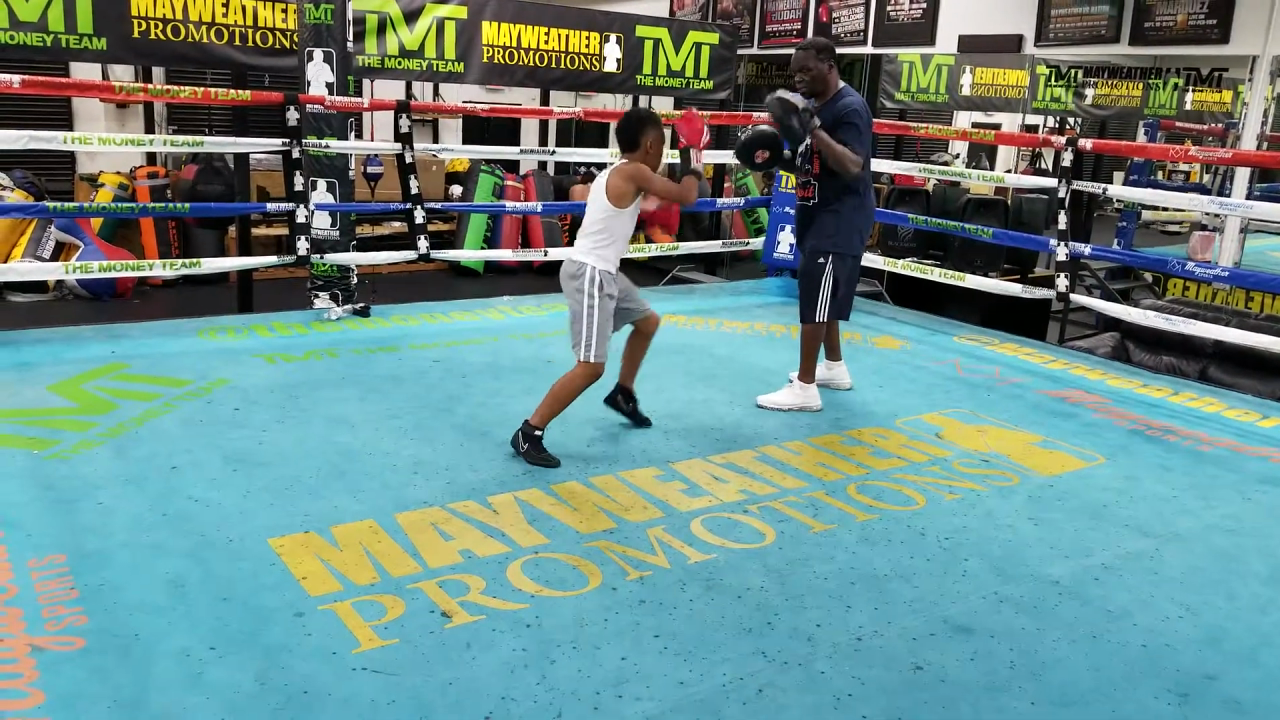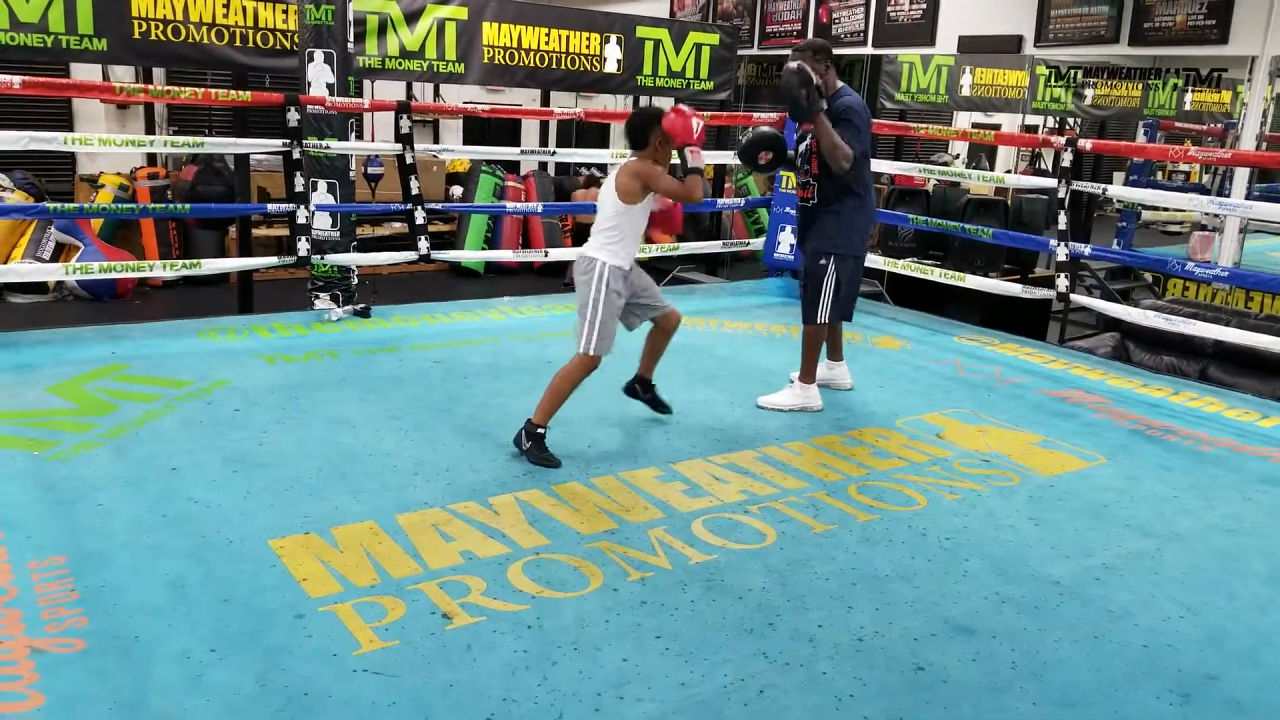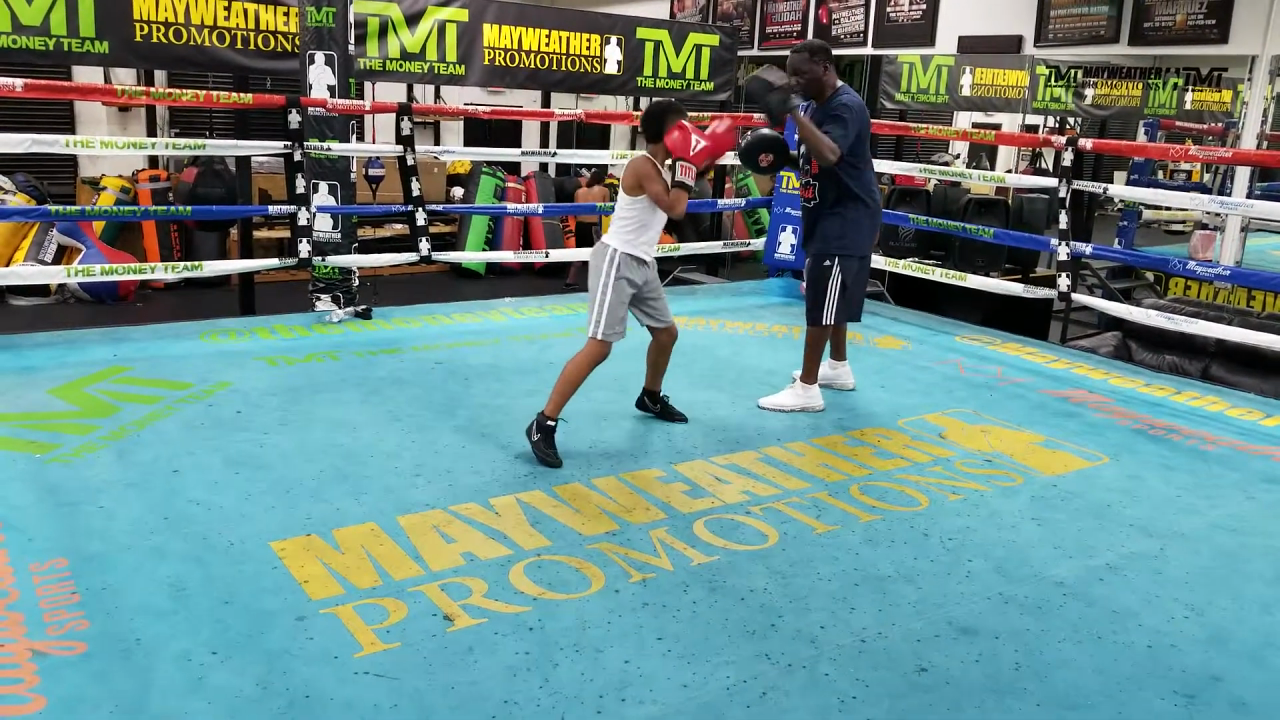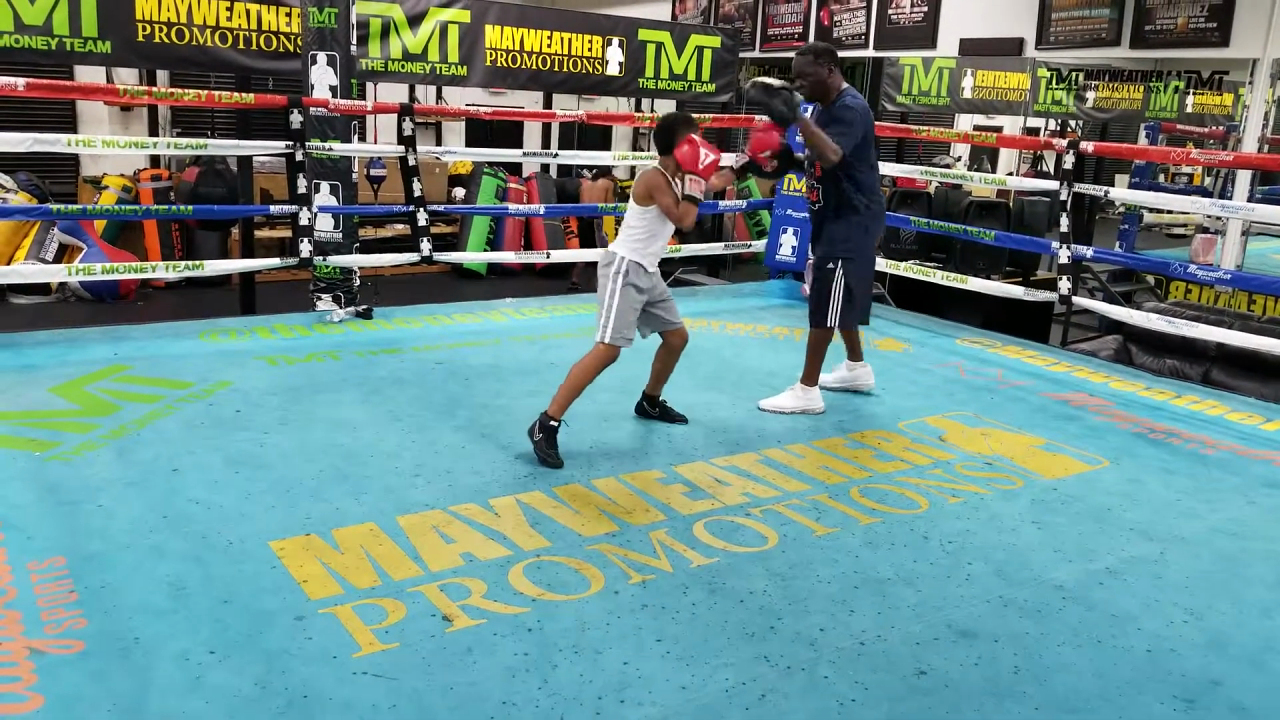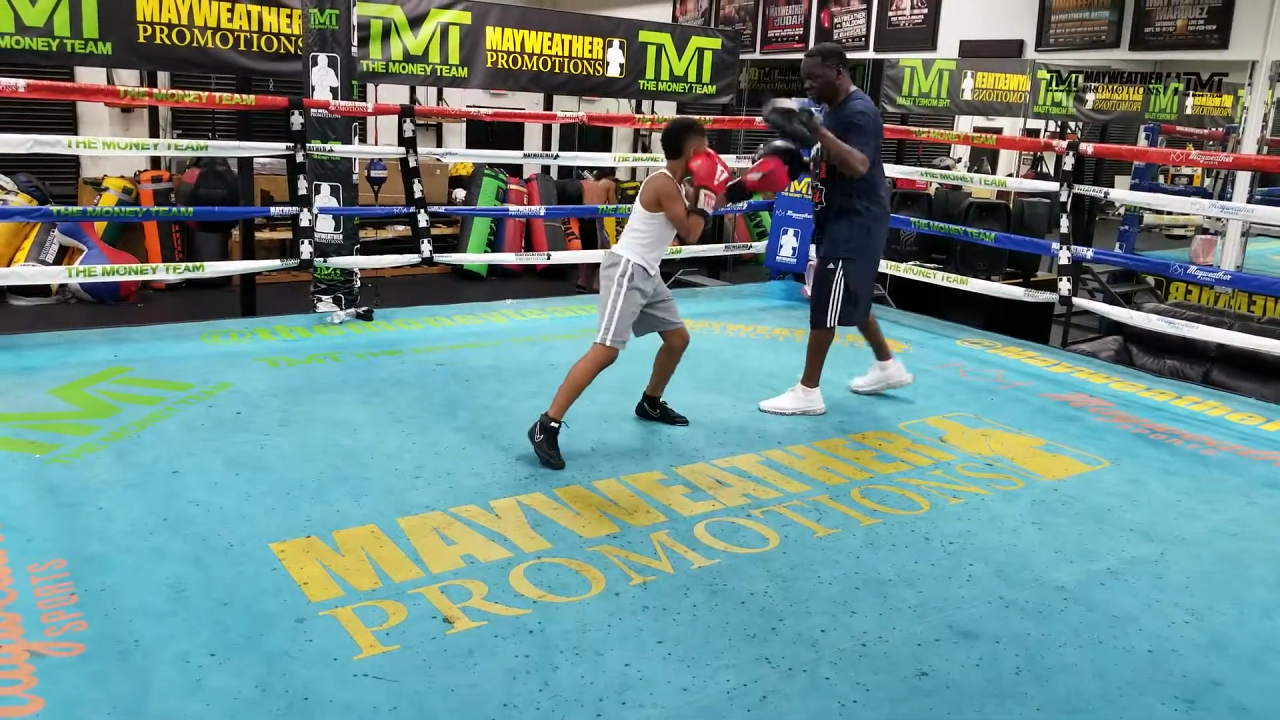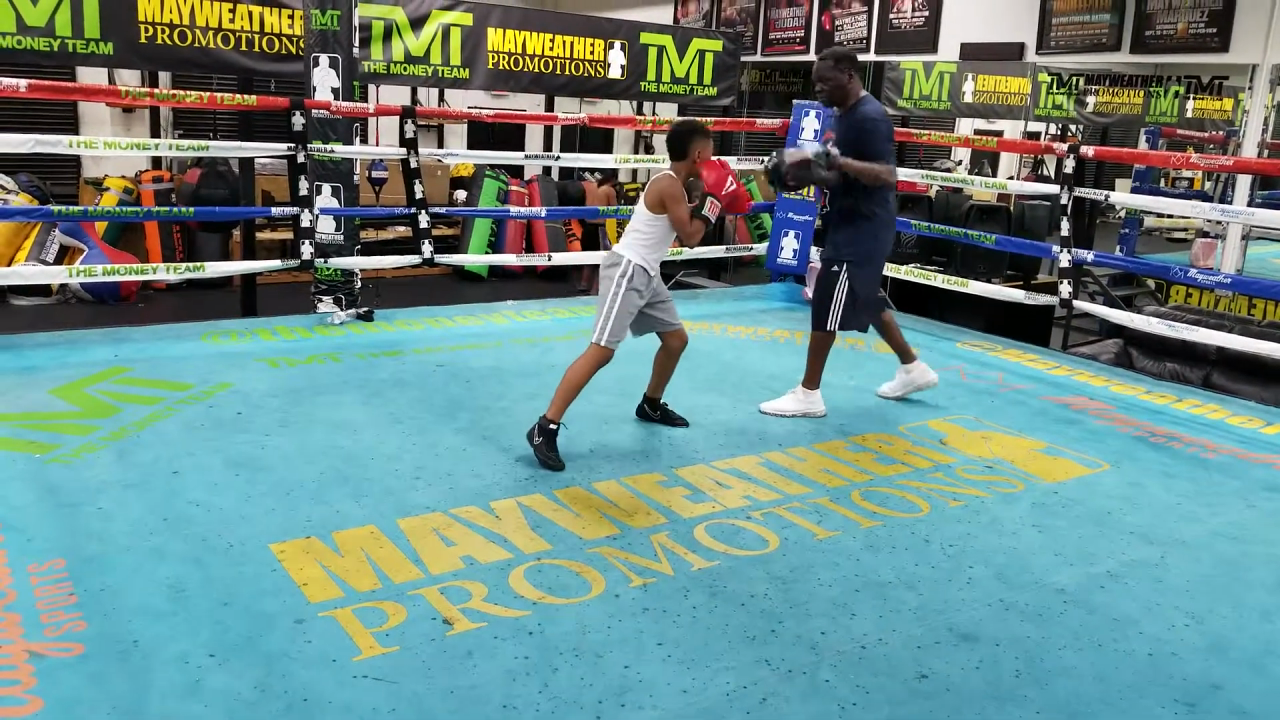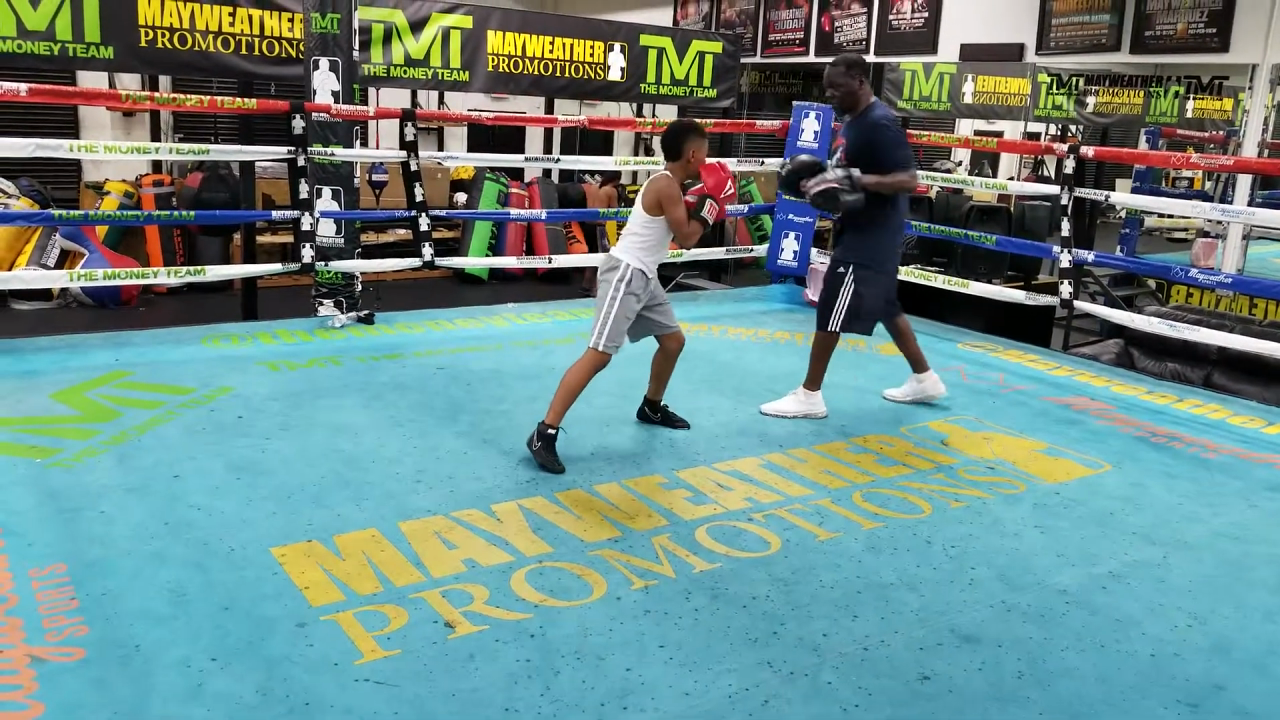
dt=0.1s
person 1, frame 1
left shoulder: (850, 108)
right shoulder: (810, 105)
left elbow: (852, 166)
left wrist: (813, 127)
left hip: (842, 217)
right hip: (816, 215)
left knee: (815, 298)
right knee: (823, 296)
left ankle: (805, 388)
right ankle: (834, 367)
person 1, frame 2
left shoulder: (848, 107)
right shoulder: (815, 104)
left elbow: (842, 162)
left wrist: (815, 110)
left hip: (844, 216)
right hip: (821, 214)
left knee: (817, 298)
right knee: (827, 295)
left ankle: (805, 388)
right ankle: (835, 367)
person 1, frame 3
left shoulder: (846, 105)
right shoulder: (816, 105)
left elbow: (829, 155)
left wrist: (792, 110)
left hip: (849, 217)
right hip: (827, 214)
left knee: (822, 298)
right knee: (831, 296)
left ankle: (807, 389)
right ankle: (838, 367)
person 1, frame 4
left shoulder: (850, 108)
right shoulder: (825, 106)
left elbow: (830, 155)
left wrist: (791, 114)
left hip: (853, 220)
right hip: (837, 217)
left knee: (826, 302)
right knee: (840, 297)
left ankle: (806, 391)
right ankle: (856, 366)
person 1, frame 5
left shoulder: (859, 112)
right shoulder: (834, 109)
left elbow: (857, 165)
left wrist: (814, 129)
left hip: (856, 221)
right hip: (841, 219)
left knee: (826, 302)
right knee: (849, 297)
left ankle: (808, 392)
right ankle: (888, 366)
person 1, frame 6
left shoulder: (869, 117)
right shoulder: (844, 114)
left elbow: (885, 175)
left wrist: (833, 161)
right wrist: (812, 167)
left hip: (861, 226)
right hip: (851, 224)
left knee: (826, 306)
right knee: (868, 301)
left ankle: (808, 394)
right ankle: (914, 369)
person 1, frame 7
left shoulder: (881, 123)
right shoulder: (853, 121)
left elbow: (908, 182)
left wrist: (858, 180)
right wrist: (826, 181)
left hip: (874, 231)
right hip: (866, 229)
left knee: (831, 309)
right knee: (883, 304)
left ankle: (810, 395)
right ankle: (924, 379)
person 2, frame 1
left shoulder: (613, 174)
right shoulder: (635, 173)
right elbow: (686, 197)
left wrist: (647, 210)
right wrist: (693, 149)
left hip: (603, 271)
right hip: (590, 273)
left knee: (648, 322)
right knee: (591, 366)
left ankle: (622, 394)
right ankle: (529, 433)
person 2, frame 2
left shoulder: (631, 171)
right shoulder: (637, 171)
right elbow: (693, 194)
left wrist: (659, 213)
right wrist: (690, 149)
left hip: (623, 268)
right hip: (602, 268)
left knee: (668, 319)
right knee: (589, 357)
left ankle: (641, 383)
right ankle: (533, 432)
person 2, frame 3
left shoulder: (657, 166)
right shoulder: (643, 165)
right elbow: (676, 210)
right wrist: (684, 163)
left hip: (640, 263)
right hip: (616, 260)
left knee: (667, 332)
right knee: (598, 347)
left ankle: (651, 397)
right ankle: (543, 426)
person 2, frame 4
left shoulder: (674, 178)
right shoulder: (654, 177)
left elbow: (715, 183)
right elbow: (684, 221)
right wrist: (695, 177)
left hip: (646, 270)
right hip: (624, 268)
left knee: (677, 337)
right knee: (606, 350)
left ankle: (650, 402)
right ankle: (546, 425)
person 2, frame 5
left shoulder: (679, 185)
right shoulder: (663, 184)
right elbow: (691, 233)
right wrist: (707, 191)
left hip: (647, 273)
right hip: (627, 270)
left knee: (678, 338)
right knee: (605, 351)
left ankle: (651, 403)
right ankle: (546, 427)
person 2, frame 6
left shoulder: (675, 183)
right shoulder: (670, 186)
left elbow: (679, 223)
right elbow: (690, 237)
left wrist: (710, 198)
right wrist: (713, 199)
left hip: (646, 273)
right hip: (626, 270)
left knee: (676, 338)
right knee: (601, 350)
left ankle: (651, 405)
right ankle: (545, 429)
person 2, frame 7
left shoulder: (667, 182)
right shoulder: (666, 186)
right elbow: (686, 239)
left wrist: (704, 200)
right wrist: (711, 200)
left hip: (643, 275)
right hip: (624, 273)
left knee: (673, 340)
right knee: (598, 355)
left ankle: (652, 407)
right ankle: (544, 433)
